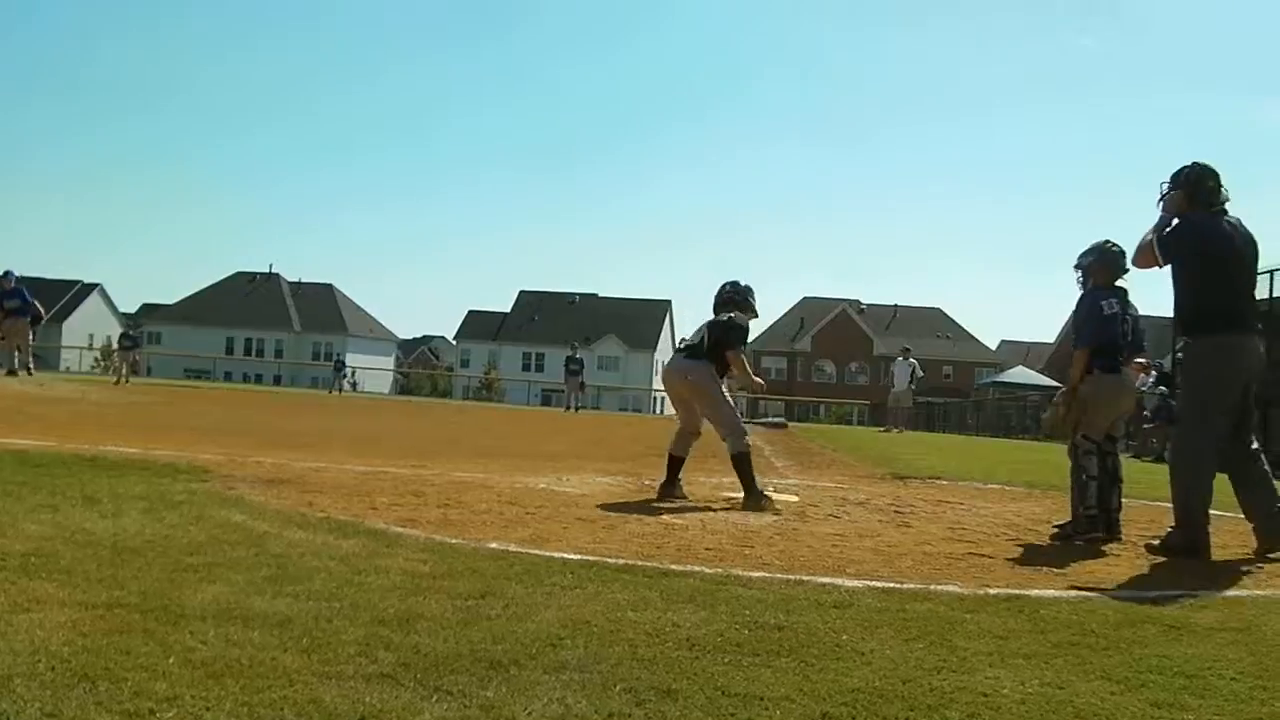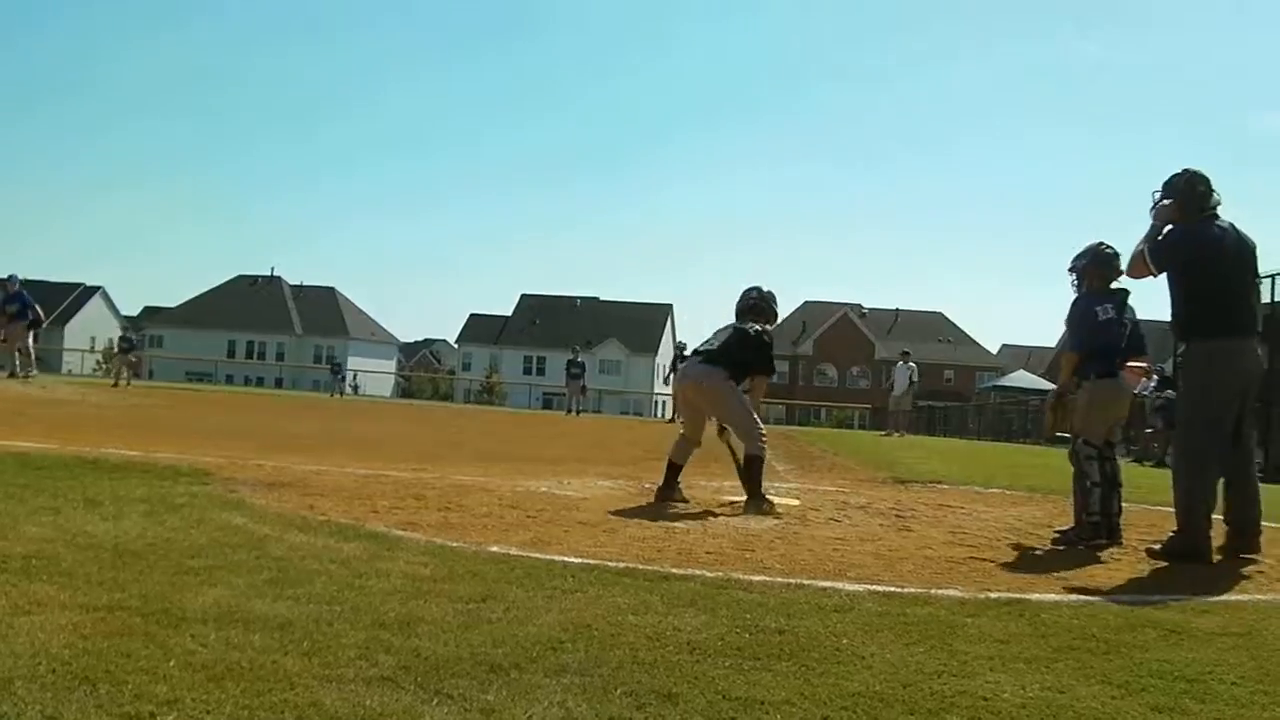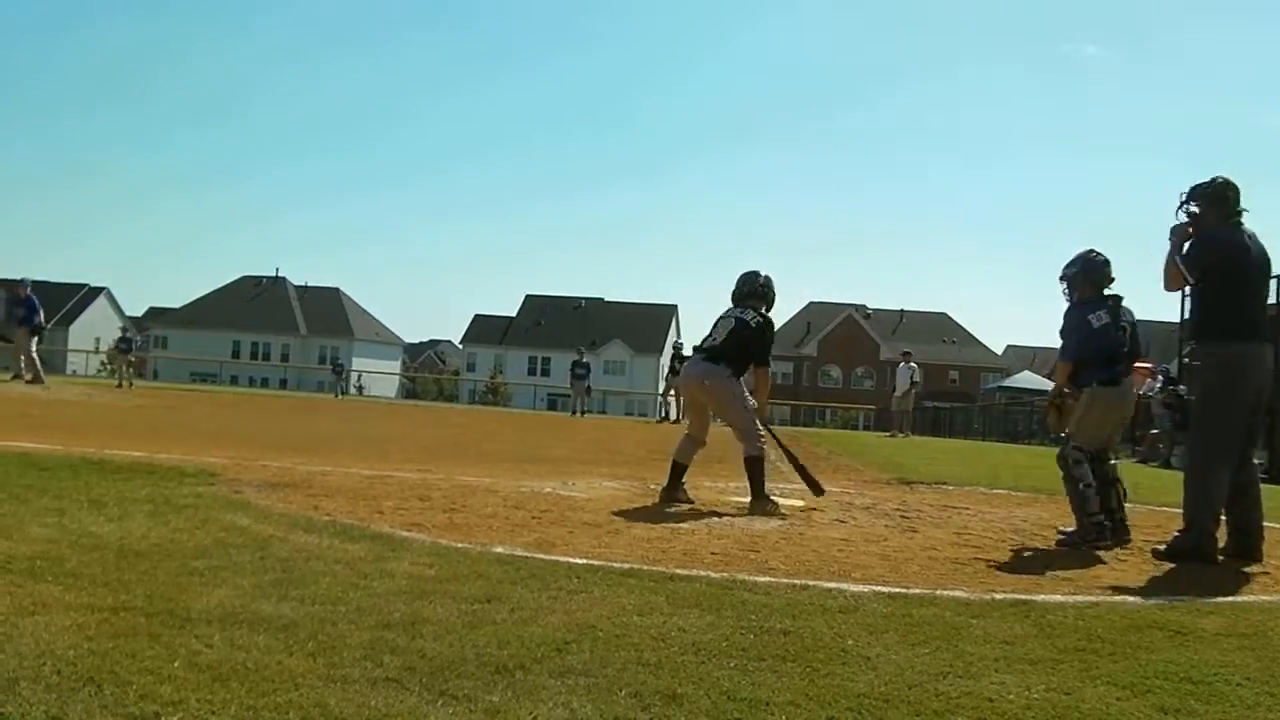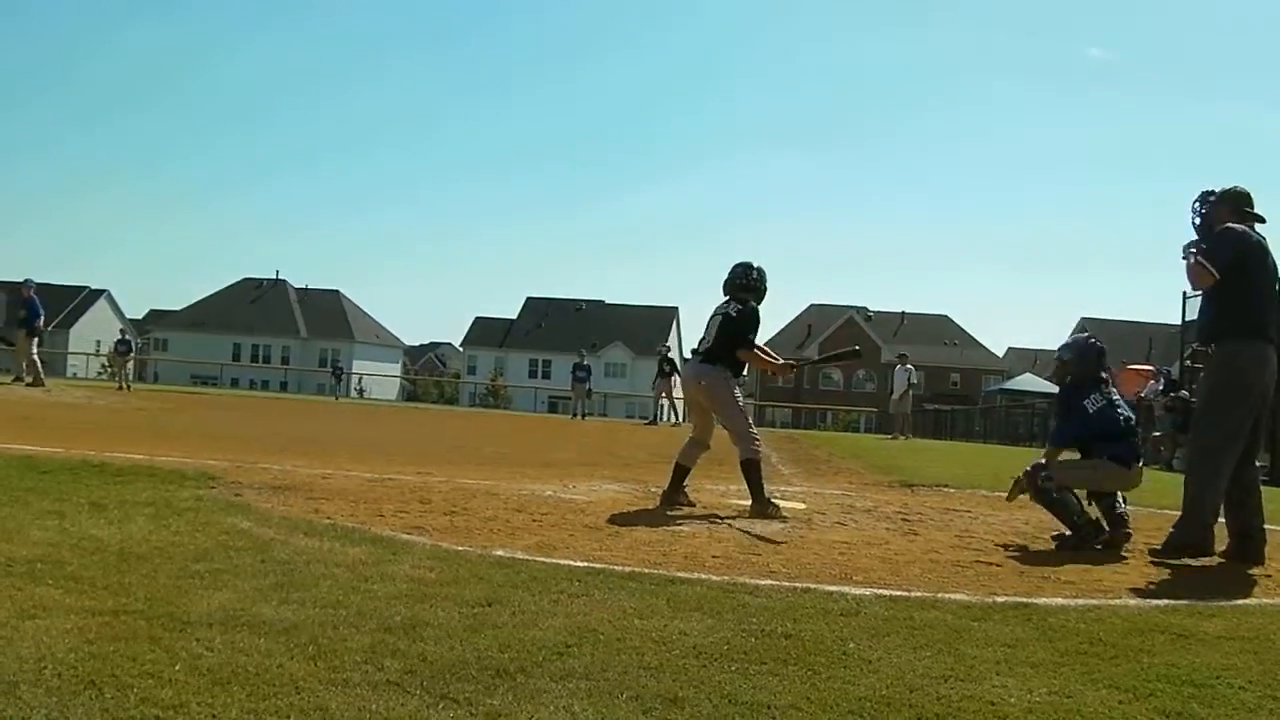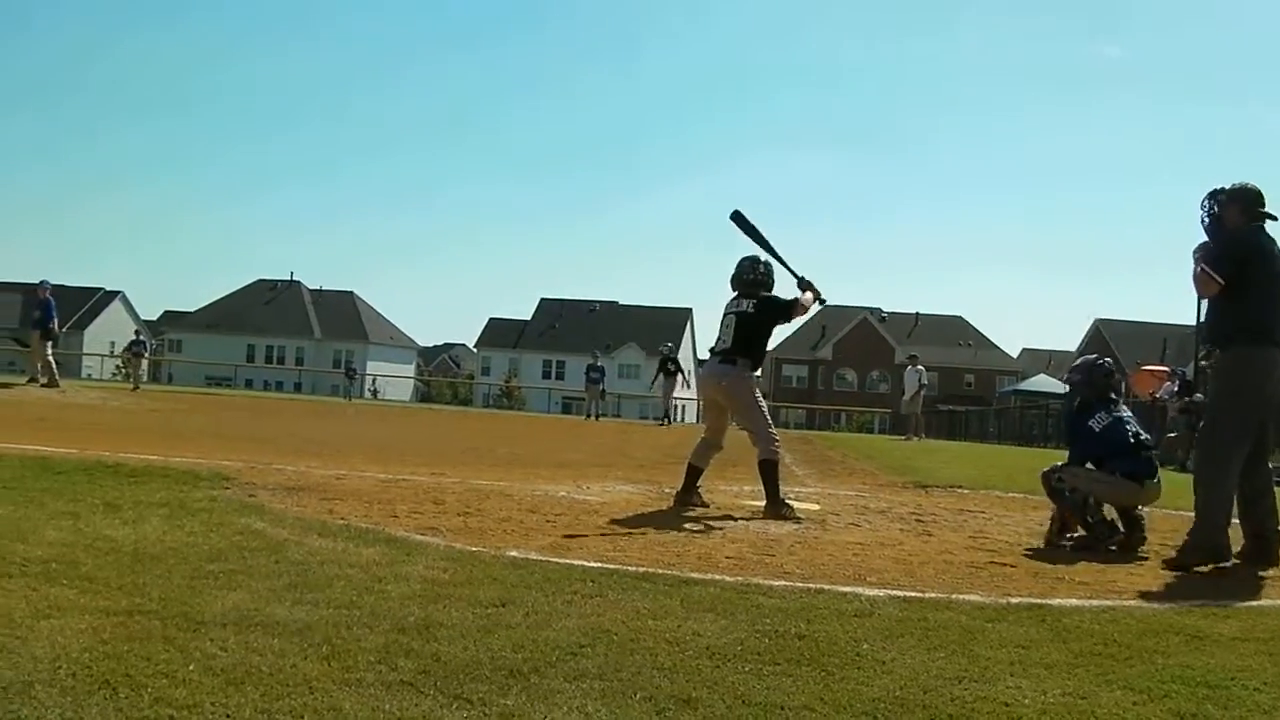
dt=0.3s
person 1, frame 1
left shoulder: (1193, 228)
right shoulder: (1242, 232)
left elbow: (1142, 257)
right elbow: (1240, 287)
left wrist: (1165, 217)
left hip: (1211, 347)
right hip: (1248, 345)
left knee: (1194, 444)
right knee: (1241, 442)
left ankle: (1190, 535)
person 1, frame 2
left shoulder: (1185, 236)
right shoulder: (1241, 237)
left elbow: (1135, 268)
right elbow: (1252, 294)
left wrist: (1157, 225)
left hip: (1209, 352)
right hip: (1247, 350)
left knee: (1196, 448)
right knee: (1237, 446)
left ankle: (1191, 540)
right ankle: (1244, 532)
person 1, frame 3
left shoulder: (1213, 238)
right shoulder: (1254, 243)
left elbow: (1173, 281)
right elbow: (1234, 291)
left wrist: (1177, 243)
left hip: (1224, 354)
right hip: (1258, 354)
left knee: (1208, 448)
right knee: (1240, 450)
left ankle: (1198, 538)
right ankle: (1245, 538)
person 1, frame 4
left shoulder: (1230, 236)
left elbow: (1200, 280)
left wrist: (1191, 253)
left hip: (1236, 354)
left knee: (1209, 445)
right knee: (1242, 454)
left ankle: (1194, 533)
right ankle: (1247, 540)
person 1, frame 5
left shoulder: (1236, 239)
left elbow: (1206, 287)
left wrist: (1200, 257)
left hip: (1242, 357)
left knee: (1216, 450)
left ankle: (1209, 541)
person 2, frame 1
left shoulder: (1092, 300)
right shoulder: (1127, 305)
left elbow: (1083, 347)
right elbow: (1134, 350)
left wrist: (1071, 387)
left hip: (1101, 380)
right hip: (1125, 382)
left knee: (1084, 448)
right knee: (1108, 451)
left ankle: (1087, 522)
right ankle: (1110, 522)
person 2, frame 2
left shoulder: (1086, 303)
right shoulder: (1125, 306)
left elbow: (1073, 351)
right elbow: (1136, 352)
left wrist: (1061, 387)
left hip: (1096, 386)
right hip: (1121, 386)
left knee: (1085, 454)
right knee: (1106, 455)
left ankle: (1090, 529)
right ankle: (1110, 527)
person 2, frame 3
left shoulder: (1080, 313)
right shoulder: (1122, 311)
left elbow: (1066, 359)
right elbow: (1134, 354)
left wrist: (1057, 390)
left hip: (1100, 393)
right hip: (1126, 393)
left knee: (1072, 457)
right knee: (1102, 459)
left ankle: (1092, 530)
right ankle: (1118, 526)
person 2, frame 4
left shoulder: (1073, 392)
right shoulder: (1106, 387)
left elbow: (1058, 442)
left wrist: (1036, 469)
left hip: (1113, 467)
right hip: (1131, 469)
left knee: (1038, 476)
left ankle: (1086, 533)
right ankle: (1119, 527)
person 2, frame 5
left shoulder: (1080, 416)
right shoulder: (1120, 409)
left elbow: (1076, 465)
left wrist: (1063, 510)
left hip: (1130, 486)
right hip: (1151, 487)
left knee: (1053, 477)
left ankle: (1104, 532)
right ankle: (1135, 528)
person 3, frame 1
left shoulder: (713, 323)
right shoulder: (738, 322)
right elbow: (733, 353)
right wrist: (752, 379)
left hip: (672, 369)
right hip: (696, 371)
left knee: (689, 427)
right knee: (736, 431)
left ankle: (670, 484)
right ankle: (752, 494)
person 3, frame 2
left shoulder: (730, 329)
right shoulder: (762, 334)
right elbow: (759, 380)
left wrist: (723, 413)
right wrist: (753, 409)
left hip: (684, 374)
right hip: (710, 378)
left knee: (690, 434)
right knee: (754, 434)
left ankle: (668, 488)
right ankle: (755, 498)
person 3, frame 3
left shoulder: (729, 314)
right shoulder: (762, 321)
right elbow: (760, 370)
left wrist: (747, 399)
right wrist: (760, 407)
left hip: (690, 370)
right hip: (715, 375)
left knee: (696, 432)
right knee: (752, 435)
left ankle: (672, 488)
right ankle: (759, 499)
person 3, frame 4
left shoulder: (723, 307)
right shoulder: (748, 310)
left elbow: (747, 346)
right elbow: (744, 352)
left wrist: (776, 361)
right wrist: (776, 366)
left hip: (692, 372)
right hip: (714, 376)
left knee: (700, 435)
right knee: (747, 438)
left ankle: (673, 491)
right ankle: (759, 502)
person 3, frame 5
left shoulder: (733, 303)
right shoulder: (763, 302)
left elbow: (775, 316)
right elbow: (799, 308)
left wrist: (806, 295)
right wrist: (809, 292)
left hip: (710, 371)
right hip: (734, 375)
left knee: (712, 436)
right knee: (766, 438)
left ankle: (686, 492)
right ankle: (774, 503)
